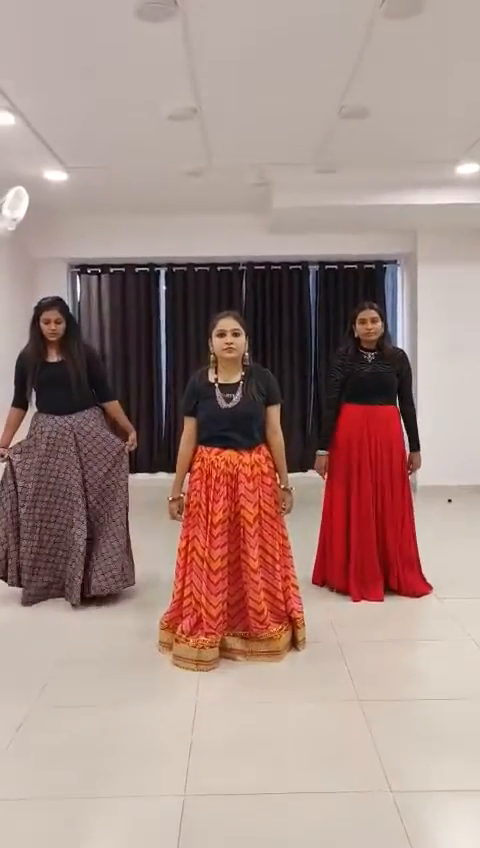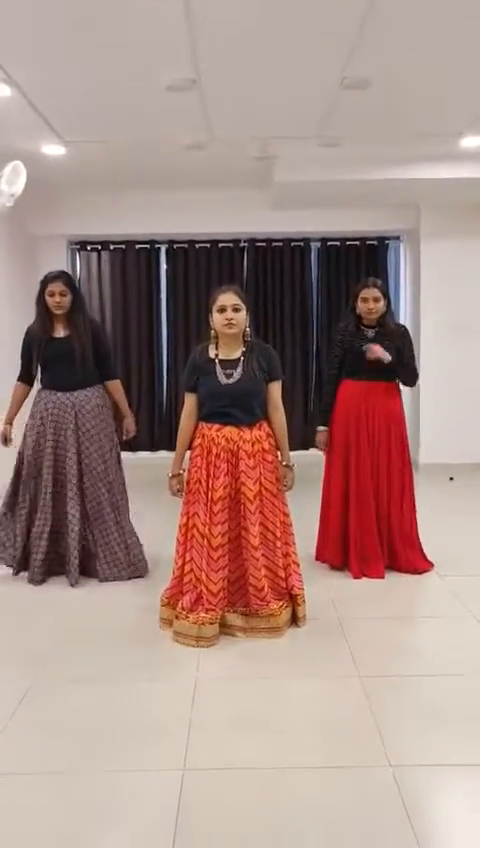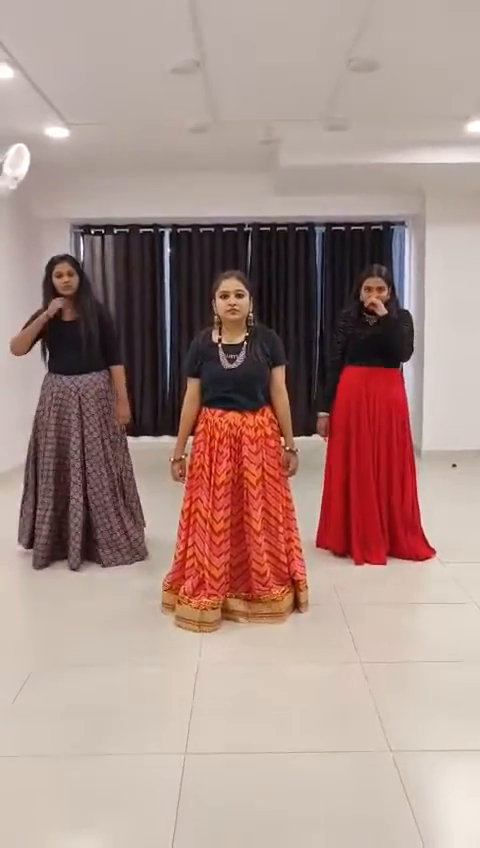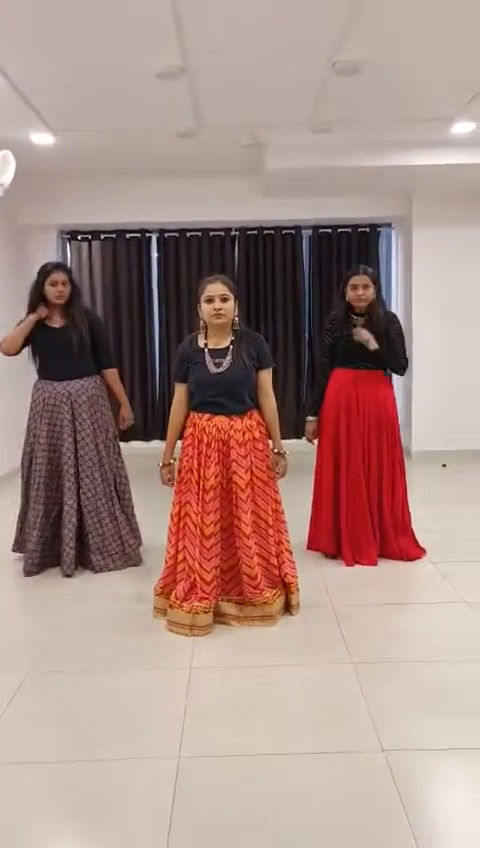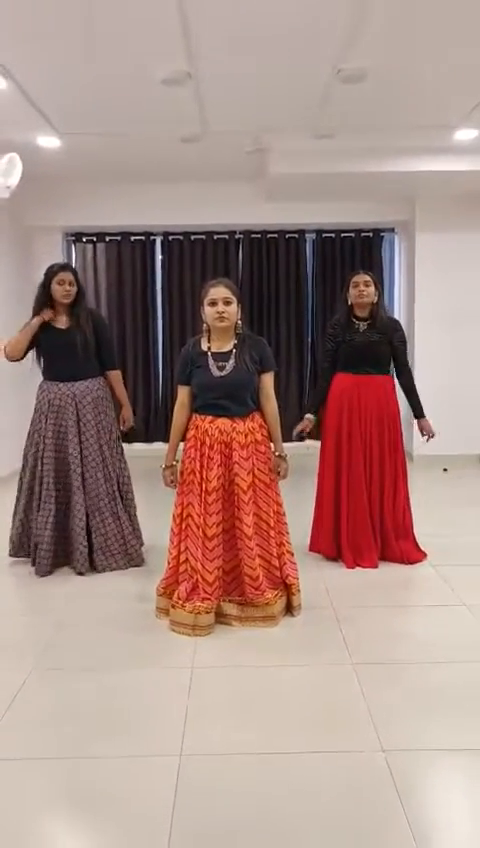
dt=0.4s
person 1, frame 1
left shoulder: (262, 379)
right shoulder: (198, 383)
left elbow: (274, 433)
right elbow: (188, 438)
left wrist: (284, 482)
right wrist: (176, 490)
left hip: (255, 476)
right hip: (209, 477)
left knee: (256, 553)
right knee: (209, 555)
left ankle: (258, 627)
right ankle: (205, 629)
person 1, frame 2
left shoulder: (264, 355)
right shoulder: (199, 359)
left elbow: (276, 409)
right elbow: (189, 414)
left wrist: (286, 459)
right wrist: (176, 466)
left hip: (256, 453)
right hip: (210, 454)
left knee: (257, 530)
right knee: (210, 532)
left ankle: (260, 603)
right ankle: (207, 607)
person 1, frame 3
left shoulder: (267, 340)
right shoulder: (202, 344)
left elbow: (279, 394)
right elbow: (192, 399)
left wrist: (290, 444)
right wrist: (178, 451)
left hip: (259, 437)
right hip: (214, 439)
left knee: (260, 515)
right knee: (213, 517)
left ankle: (262, 588)
right ankle: (210, 591)
person 1, frame 4
left shoulder: (253, 343)
right shoulder: (188, 349)
left elbow: (266, 397)
right elbow: (179, 404)
left wrist: (278, 447)
right wrist: (166, 456)
left hip: (247, 441)
right hip: (202, 443)
left knee: (249, 519)
right knee: (202, 521)
left ankle: (252, 591)
right ankle: (200, 594)
person 1, frame 5
left shoulder: (256, 347)
right shoulder: (191, 352)
left elbow: (268, 400)
right elbow: (182, 406)
left wrist: (279, 450)
right wrist: (169, 458)
left hip: (248, 443)
right hip: (204, 445)
left knee: (251, 521)
right knee: (204, 523)
left ankle: (253, 592)
right ankle: (201, 595)
person 2, frame 1
left shoulder: (83, 353)
right shoulder: (28, 358)
left elbow: (106, 395)
left wrist: (129, 429)
left hip: (88, 433)
right hip: (47, 438)
left knee: (93, 506)
right knee: (46, 509)
left ankle: (94, 578)
right ankle: (46, 579)
person 2, frame 2
left shoulder: (89, 329)
right shoulder: (35, 333)
left elbow: (109, 374)
right elbow: (26, 379)
left wrist: (126, 413)
left hip: (90, 410)
right hip: (50, 413)
left knee: (95, 484)
right knee: (50, 486)
left ankle: (102, 556)
right ankle: (49, 556)
person 2, frame 3
left shoulder: (97, 313)
right shoulder: (43, 316)
left elbow: (114, 359)
right elbow: (17, 348)
left wrist: (122, 400)
right wrist: (48, 314)
left hip: (95, 394)
right hip: (58, 397)
left knee: (99, 467)
right knee: (57, 468)
left ankle: (107, 540)
right ankle: (56, 539)
person 2, frame 4
left shoulder: (86, 318)
right shoulder: (34, 325)
left elbow: (106, 363)
left wrist: (123, 403)
right wrist: (34, 317)
left hip: (87, 400)
right hip: (49, 403)
left knee: (92, 473)
right knee: (49, 474)
left ankle: (100, 545)
right ankle: (48, 546)
person 2, frame 5
left shoulder: (92, 319)
right shoulder: (39, 323)
left elbow: (110, 364)
right elbow: (10, 353)
left wrist: (125, 404)
right wrist: (36, 321)
left hip: (92, 401)
right hip: (54, 403)
left knee: (96, 474)
right knee: (54, 475)
left ankle: (104, 545)
right ankle: (52, 545)
person 3, frame 1
left shoulder: (397, 357)
right shoulder: (344, 357)
left elbow: (407, 404)
right elbow: (331, 403)
left wrist: (415, 447)
right wrist: (323, 448)
left hip: (387, 436)
right hip: (350, 435)
left knee: (390, 508)
right knee: (351, 506)
left ankle: (396, 574)
right ankle: (353, 575)
person 3, frame 2
left shoulder: (398, 333)
right shoulder: (345, 332)
left elbow: (411, 377)
right elbow: (332, 379)
left wrist: (388, 359)
right wrist: (323, 423)
left hip: (386, 413)
right hip: (349, 412)
left knee: (389, 482)
right knee: (350, 483)
left ankle: (395, 551)
right ankle: (352, 551)
person 3, frame 3
left shoulder: (401, 317)
right shoulder: (348, 318)
left elbow: (404, 353)
right elbow: (335, 364)
left wrist: (384, 316)
right wrist: (324, 408)
left hip: (388, 398)
right hip: (351, 397)
left knee: (391, 469)
right knee: (352, 469)
left ankle: (397, 537)
right ankle: (353, 537)
person 3, frame 4
left shoulder: (388, 320)
right shoulder: (335, 322)
left elbow: (401, 364)
right elbow: (323, 368)
left wrist: (375, 346)
right wrist: (313, 414)
left hip: (377, 400)
right hip: (340, 400)
left knee: (381, 471)
right knee: (341, 471)
left ankle: (388, 538)
right ankle: (344, 539)
person 3, frame 5
left shoulder: (391, 326)
right shoulder: (337, 326)
left elbow: (403, 371)
right elbow: (326, 372)
left wrist: (419, 414)
right wrist: (310, 413)
left hip: (380, 403)
right hip: (344, 403)
left knee: (383, 474)
right knee: (345, 473)
left ankle: (389, 542)
right ankle: (347, 542)
